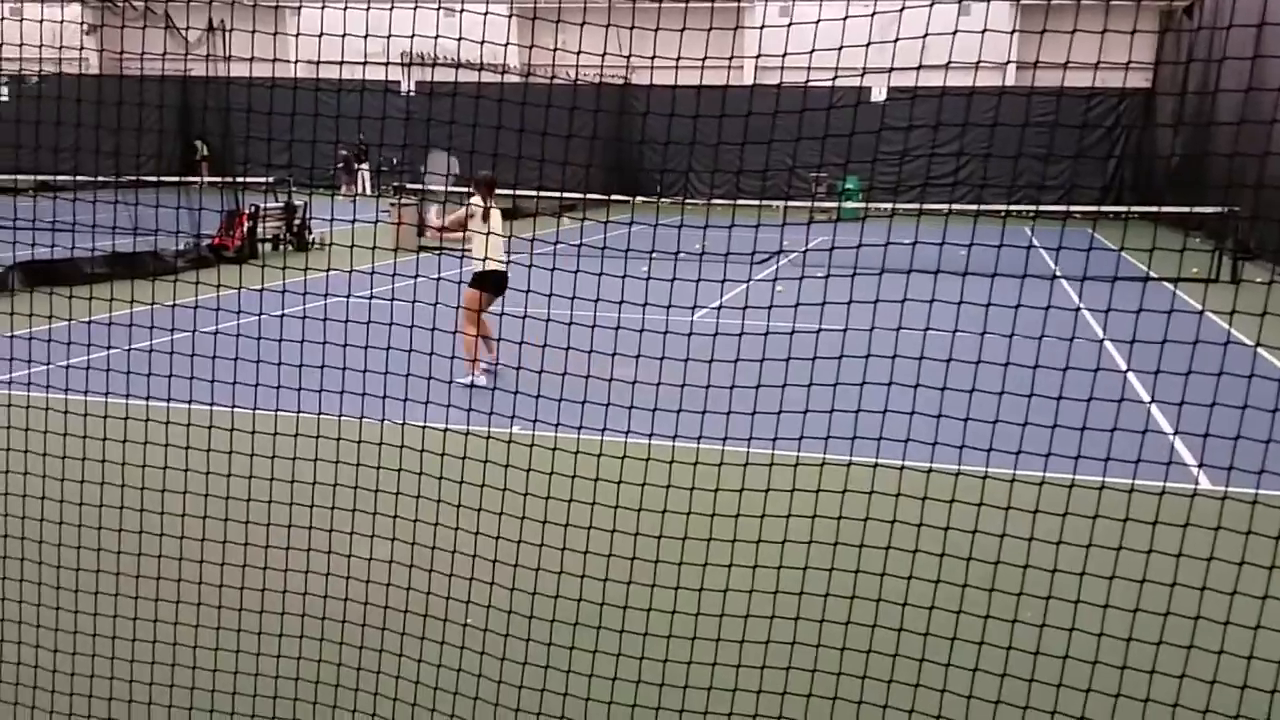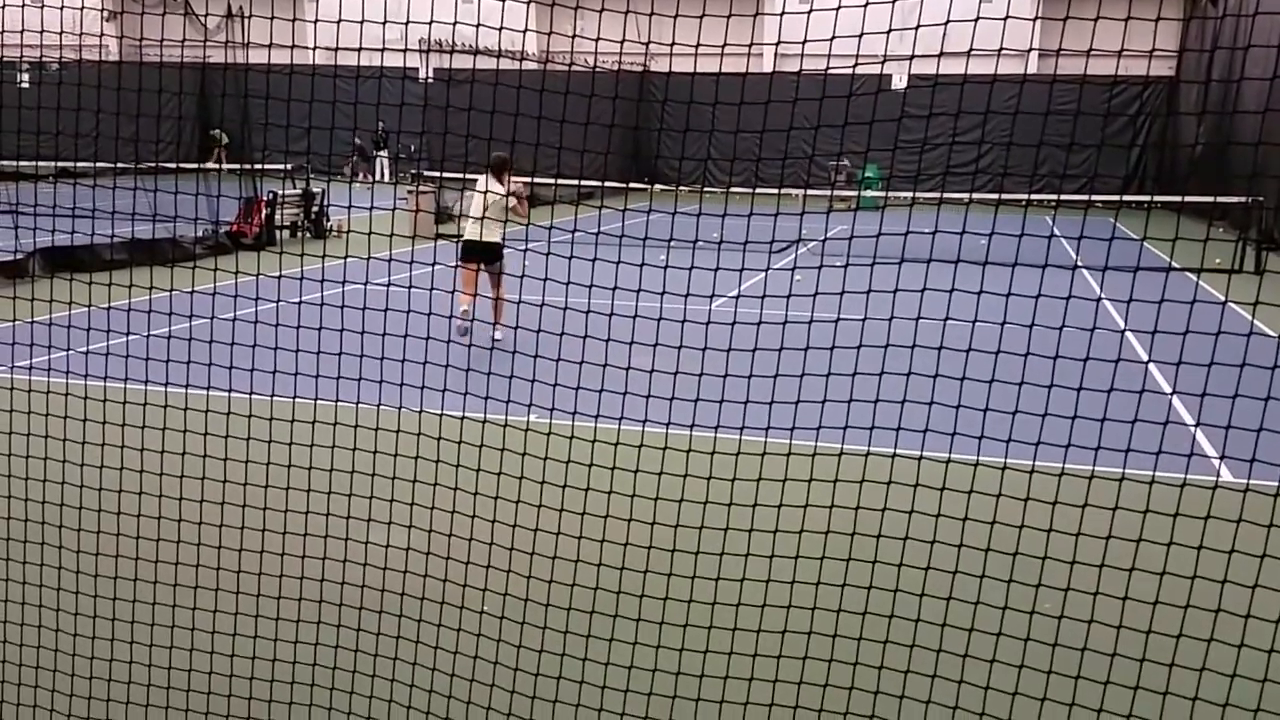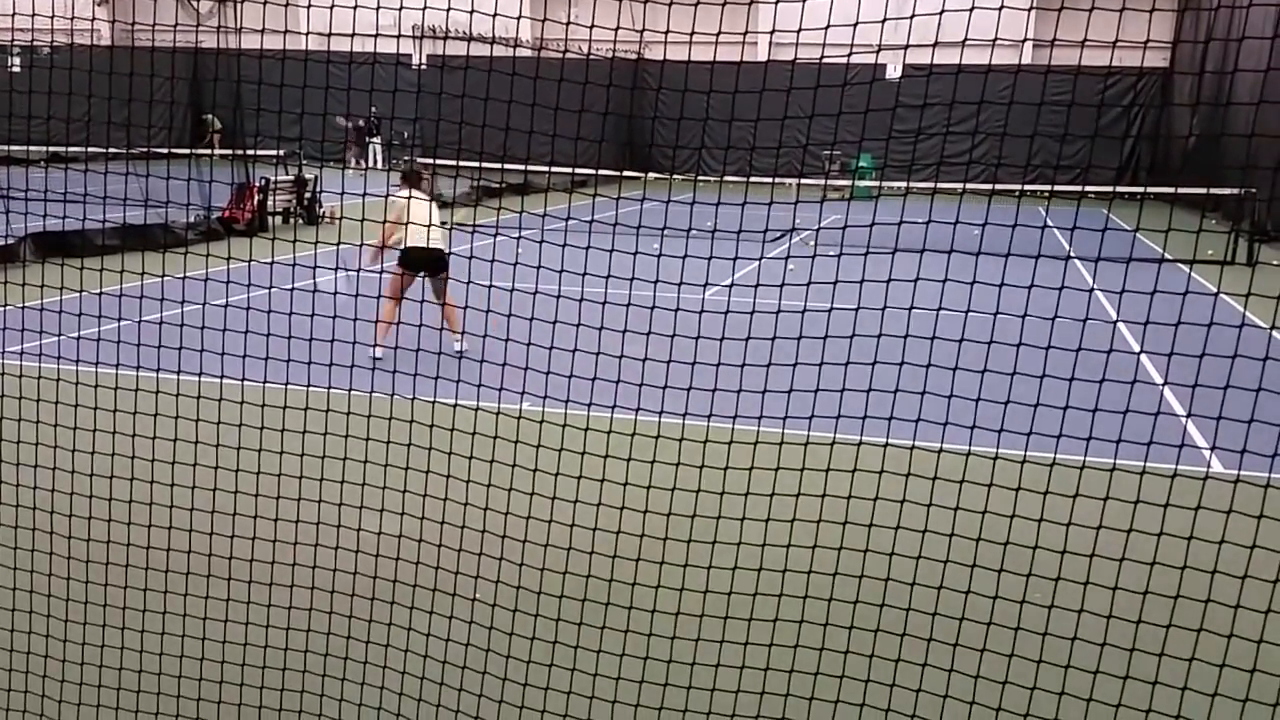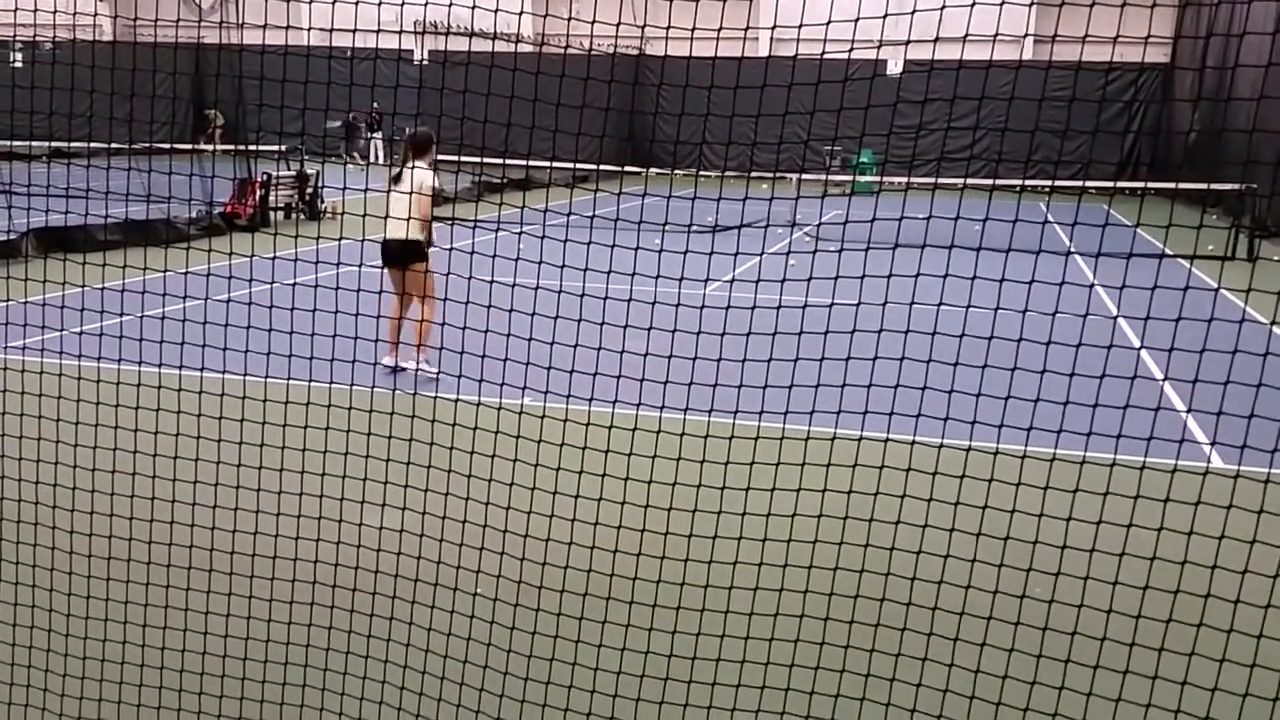
dt=1s
person 1, frame 1
left shoulder: (476, 203)
right shoulder: (494, 211)
left elbow: (451, 221)
left wrist: (435, 224)
right wrist: (443, 234)
left hip: (486, 273)
right hip: (499, 274)
left knee: (468, 322)
right knee: (475, 315)
left ankle: (475, 374)
right ankle: (492, 357)
person 1, frame 2
left shoulder: (481, 181)
right shoulder: (506, 195)
right elbow: (524, 214)
left wrist: (511, 189)
right wrist: (522, 195)
left hip: (471, 242)
right hip: (492, 245)
left knee: (466, 291)
right knee: (497, 288)
left ankle: (465, 309)
right ankle: (497, 328)
person 1, frame 3
left shoulder: (399, 198)
right shoulder: (430, 201)
left elbow: (389, 231)
left wrist: (376, 252)
right wrist: (389, 243)
left hip: (413, 252)
right hip: (437, 252)
left knee: (392, 299)
right knee: (443, 297)
left ankle: (379, 346)
right ankle: (458, 340)
person 1, frame 4
left shoulder: (399, 174)
right shoulder: (427, 175)
left elbow: (393, 210)
right elbow: (425, 216)
right wrist: (428, 238)
left hip: (389, 242)
right hip: (409, 244)
left knee: (402, 299)
right knee: (426, 302)
left ankle: (392, 356)
right ankle: (418, 358)
